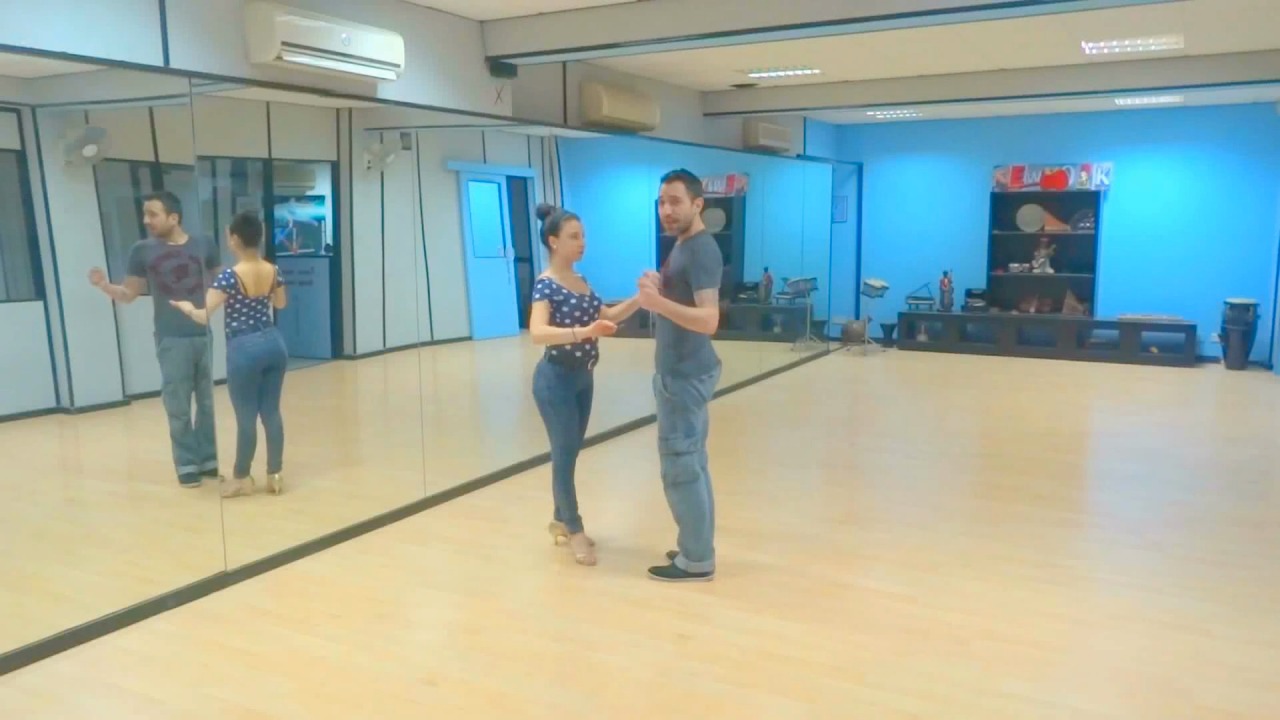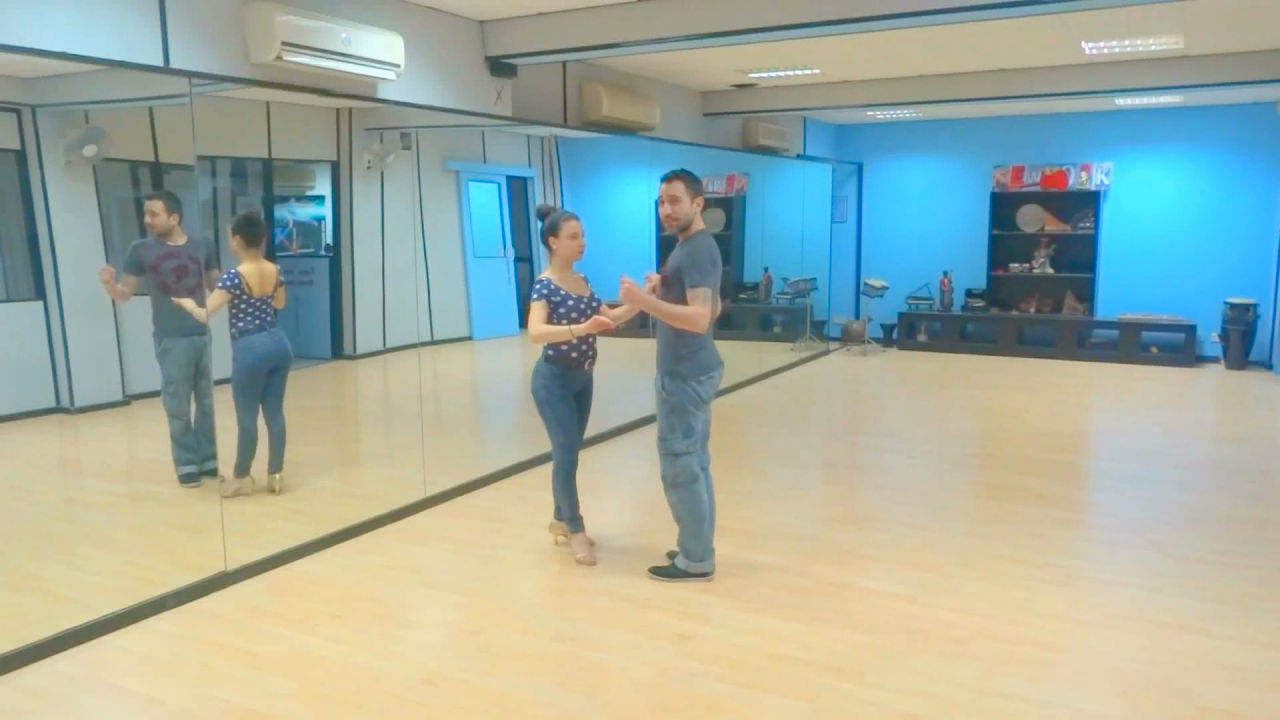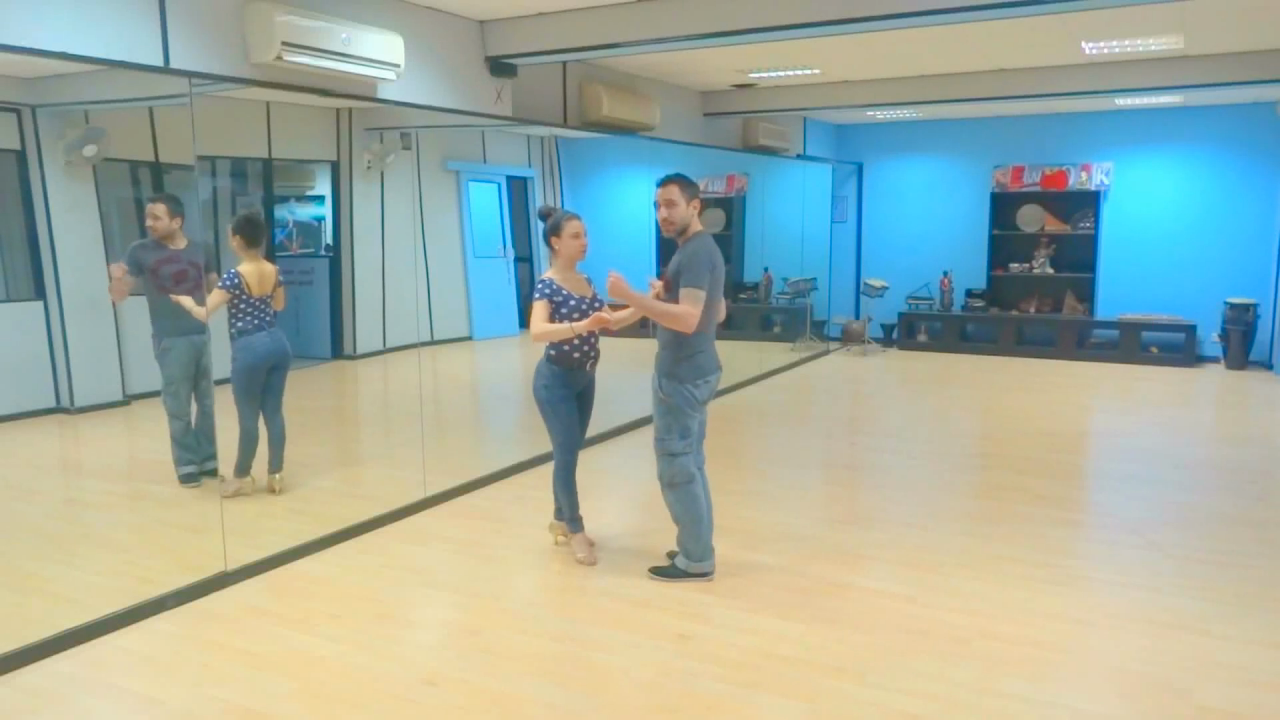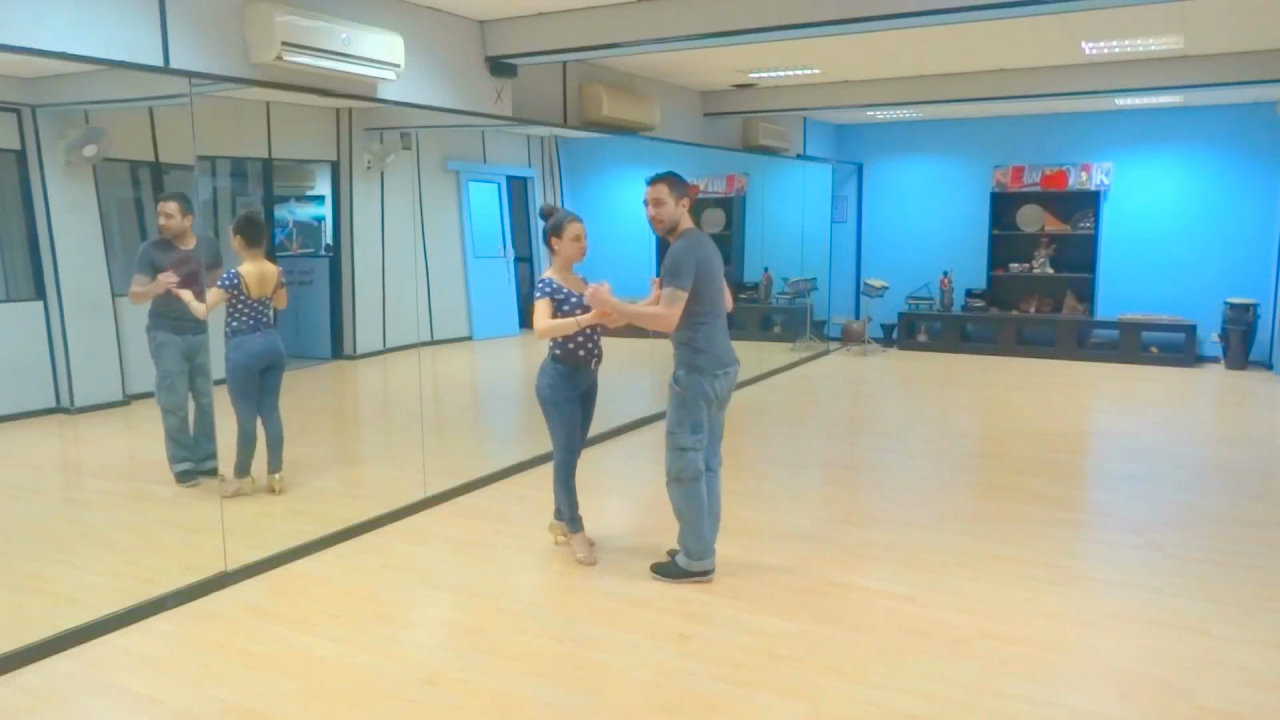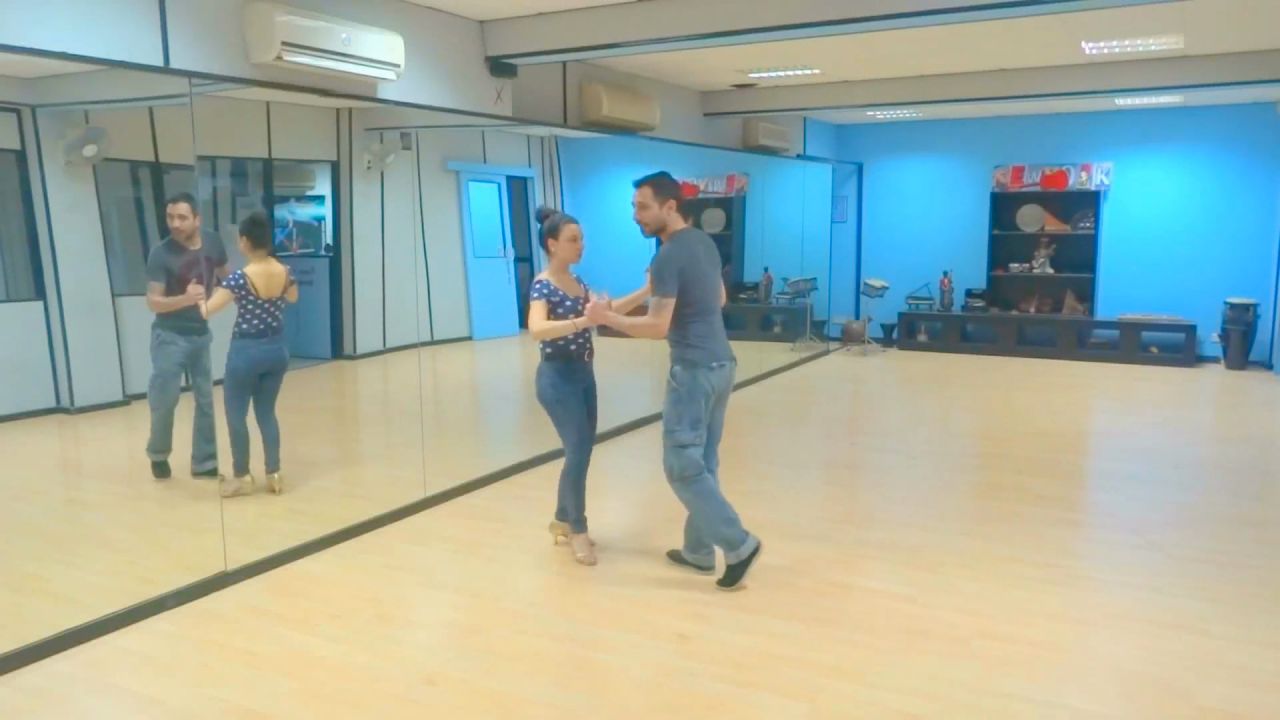
dt=0.4s
person 1, frame 1
left shoulder: (701, 250)
right shoulder: (682, 246)
left elbow: (708, 319)
left wrist: (660, 304)
right wrist: (661, 288)
left hip: (685, 375)
right hip: (679, 371)
left knee: (679, 467)
right knee: (691, 463)
left ankle: (696, 560)
right ankle: (696, 549)
person 1, frame 2
left shoulder: (698, 250)
right shoulder: (690, 247)
left elbow: (700, 318)
left wrist: (644, 301)
right wrist: (663, 290)
left hip: (685, 375)
right hip: (693, 371)
left knee: (679, 467)
right knee: (694, 464)
left ankle: (696, 561)
right ankle: (697, 549)
person 1, frame 3
left shoulder: (694, 252)
right shoulder: (700, 249)
left elbow: (688, 319)
right elbow: (719, 311)
left wrist: (629, 296)
right wrist: (667, 296)
left hip: (682, 377)
right hip: (696, 372)
left knee: (676, 468)
right knee: (690, 464)
left ankle: (696, 560)
right ankle: (696, 548)
person 1, frame 4
left shoulder: (682, 251)
right shoulder: (704, 244)
left elbow: (667, 319)
right elbow: (727, 303)
left wrist: (611, 304)
left hip: (699, 372)
right hip: (722, 366)
left knee: (683, 466)
right knee: (705, 462)
left ankle: (694, 559)
right ankle: (697, 551)
person 1, frame 5
left shoulder: (668, 256)
right shoulder: (703, 243)
left elbow: (657, 327)
left wrist: (606, 317)
left hip: (695, 369)
right hip: (721, 363)
left knee: (683, 464)
right knee: (702, 461)
left ankle: (737, 544)
right ankle: (699, 550)
person 2, frame 1
left shoulder: (580, 280)
right shoulder: (546, 285)
left elbow: (607, 317)
right elbow: (538, 332)
left wrist: (642, 296)
right wrist: (584, 332)
left hip: (583, 378)
right hip: (556, 379)
left knee: (571, 452)
right knee: (564, 454)
left ankle: (560, 521)
right ankle: (573, 529)
person 2, frame 2
left shoulder: (583, 281)
right shoulder: (545, 285)
left elbow: (610, 318)
right elbow: (535, 332)
right wrist: (581, 329)
left hip: (582, 378)
right hip: (554, 379)
left knee: (569, 452)
right knee: (567, 453)
left ankle: (560, 520)
right ankle: (575, 529)
person 2, frame 3
left shoulder: (585, 281)
right shoulder: (547, 285)
left elbow: (611, 321)
right elbow: (537, 331)
right wrist: (582, 325)
left hip: (585, 378)
right hip: (555, 379)
left knee: (571, 452)
right knee: (566, 454)
left ankle: (560, 521)
right ankle: (575, 530)
person 2, frame 4
left shoulder: (581, 281)
right shoulder: (547, 285)
left elbow: (611, 318)
right elbow: (542, 327)
right wrist: (588, 318)
left hip: (586, 377)
right hip: (559, 378)
left knee: (571, 452)
right knee: (566, 454)
left ankle: (560, 520)
right ankle: (573, 530)
person 2, frame 5
left shoulder: (576, 281)
right shoulder: (543, 286)
left elbow: (610, 310)
right elbow: (536, 329)
left wrist: (647, 290)
right wrist: (581, 321)
left hip: (582, 374)
right hip: (557, 378)
left knee: (580, 452)
right knee: (579, 452)
left ankle: (563, 520)
right ankle: (578, 531)
person 3, frame 1
left shoulder: (204, 245)
right shoulder: (143, 251)
right elbow: (128, 294)
right wrist: (104, 285)
left hip: (203, 335)
right hip: (171, 339)
left knee: (205, 401)
right knee: (178, 405)
left ankle: (207, 460)
right ankle: (186, 465)
person 3, frame 2
left shoulder: (203, 246)
right shoulder: (141, 250)
left elbow: (216, 286)
right elbow: (125, 294)
right wrist: (109, 284)
left hip: (202, 335)
right hip: (170, 339)
left knee: (205, 401)
right knee: (178, 405)
left ankle: (207, 460)
right ankle: (186, 464)
person 3, frame 3
left shoulder: (202, 250)
right shoulder: (140, 251)
left elbow: (214, 289)
right elbow: (118, 297)
right wrist: (116, 280)
left hip: (201, 335)
right hip: (170, 339)
left knee: (205, 401)
right knee: (178, 405)
left ankle: (206, 460)
right ankle: (186, 465)
person 3, frame 4
left shoulder: (209, 247)
right shoulder: (151, 251)
left elbow: (217, 283)
right elbow: (134, 295)
right wrist: (155, 287)
left hip: (198, 333)
right hip: (166, 335)
left knee: (204, 399)
right knee: (173, 401)
left ankle: (204, 461)
right ankle: (181, 464)
person 3, frame 5
left shoulder: (213, 243)
right shoulder: (160, 254)
left elbow: (225, 276)
right elbow: (153, 302)
right wrist: (185, 299)
left hip: (201, 335)
right hip: (169, 336)
left knee: (205, 401)
right knee: (163, 400)
left ankle: (204, 462)
right ankle: (158, 454)
person 4, frame 1
left shoulder: (230, 276)
right shoulder: (273, 271)
left elbow: (203, 316)
left wrist: (185, 307)
left hip: (244, 349)
right hip: (274, 343)
left knee: (246, 417)
right knee: (271, 412)
left ankle: (242, 477)
right ankle: (274, 475)
person 4, frame 2
left shoulder: (234, 277)
right shoulder: (275, 271)
left elbow: (205, 315)
left wrist: (188, 304)
left hip: (250, 349)
right hip: (279, 344)
left knee: (246, 418)
right knee: (274, 412)
left ankle: (242, 477)
right ankle: (275, 475)
person 4, frame 3
left shoulder: (234, 277)
right shoulder: (274, 272)
left elbow: (204, 314)
left wrist: (187, 303)
left hip: (250, 349)
right hip: (278, 344)
left knee: (248, 417)
right knee: (273, 412)
left ankle: (242, 477)
right ankle: (275, 475)
person 4, frame 4
left shoulder: (233, 277)
right shoulder: (276, 272)
left elbow: (202, 312)
left wrist: (187, 296)
left hip: (244, 349)
right hip: (273, 344)
left knee: (246, 416)
right knee: (270, 411)
left ankle: (242, 477)
right ankle: (275, 474)
person 4, frame 5
left shoulder: (240, 278)
right shoulder: (285, 272)
left elbow: (206, 311)
left hip: (247, 351)
right hip: (277, 348)
left knee: (235, 413)
right knee: (266, 411)
left ankle: (242, 477)
right ankle: (274, 474)
